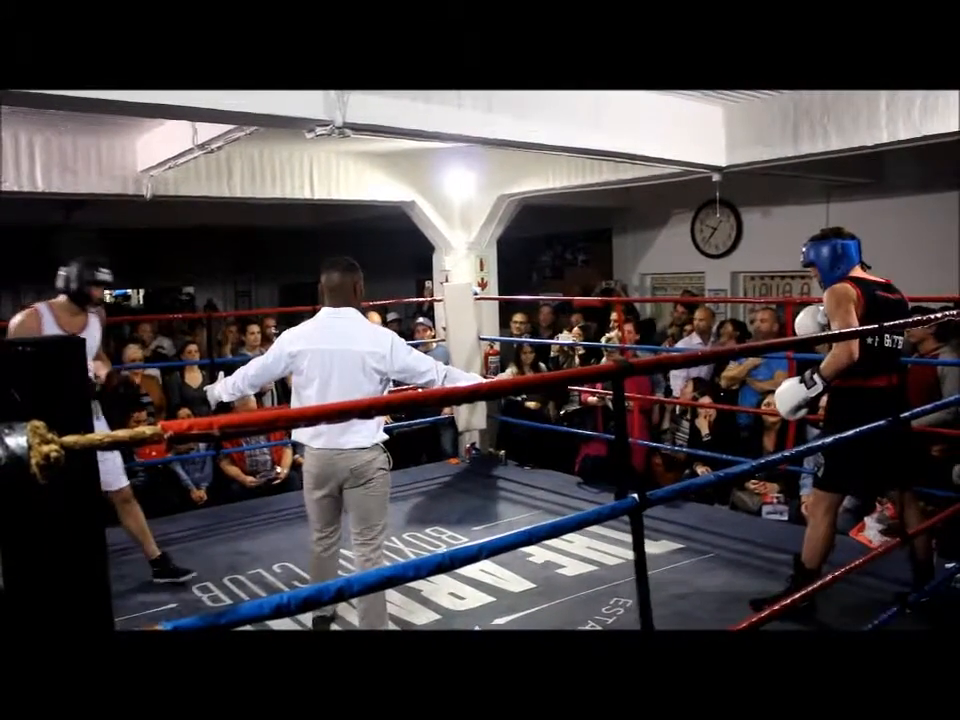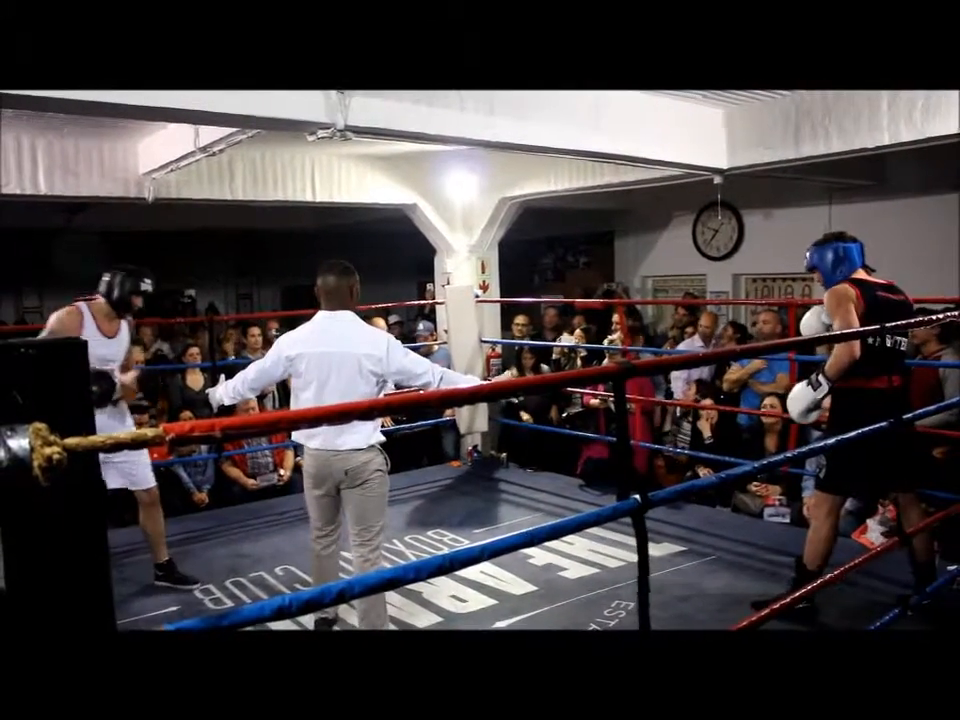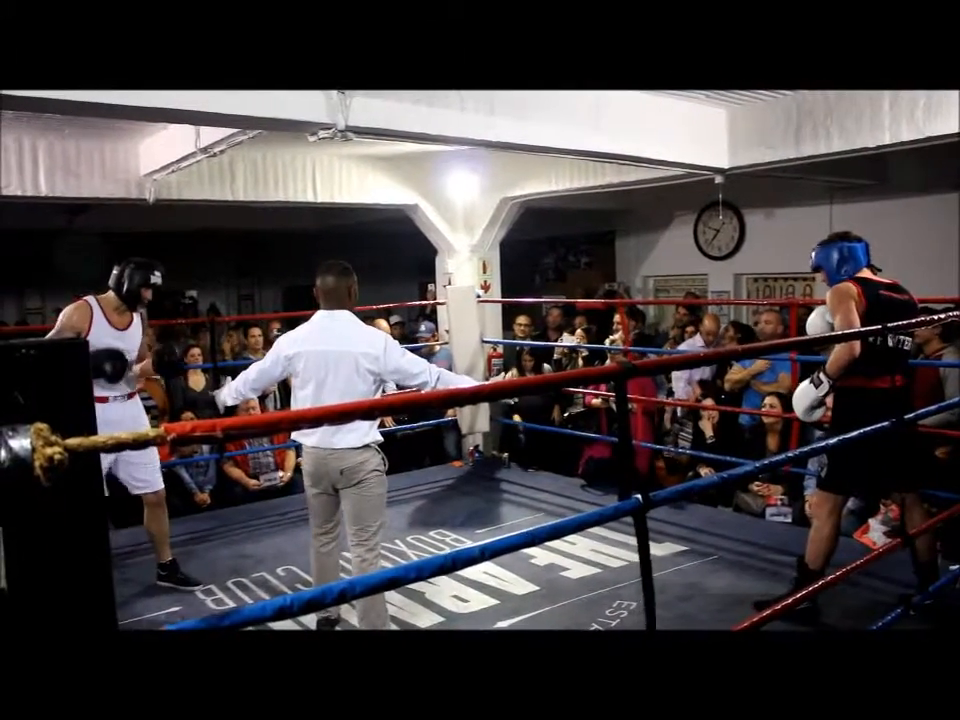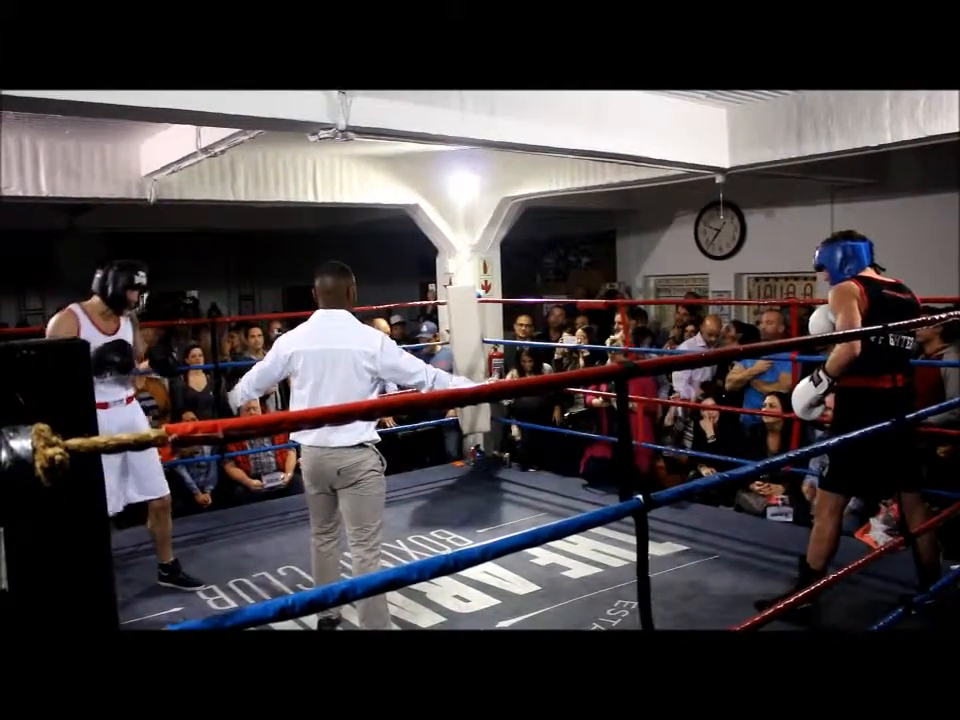
dt=0.2s
person 1, frame 1
left shoulder: (841, 291)
right shoulder: (896, 294)
left elbow: (848, 353)
left wrist: (809, 383)
left hip: (855, 406)
right hip: (891, 402)
left knee: (823, 501)
right knee: (905, 495)
left ankle: (798, 594)
right ankle: (924, 585)
person 1, frame 2
left shoulder: (842, 292)
right shoulder: (900, 296)
left elbow: (849, 352)
right elbow: (885, 349)
left wrist: (816, 386)
left hip: (858, 407)
right hip: (895, 404)
left knee: (825, 503)
right knee: (907, 498)
left ankle: (800, 596)
right ankle: (927, 587)
person 1, frame 3
left shoulder: (844, 291)
right shoulder: (905, 296)
left elbow: (850, 349)
right elbow: (890, 349)
left wrist: (818, 384)
left hip: (860, 407)
right hip: (898, 404)
left knee: (827, 503)
right knee: (910, 497)
left ankle: (802, 596)
right ankle: (931, 587)
person 1, frame 4
left shoulder: (847, 290)
right shoulder: (908, 296)
left elbow: (850, 348)
right elbow: (891, 349)
left wrist: (819, 382)
left hip: (861, 406)
right hip: (900, 404)
left knee: (829, 501)
right knee: (912, 498)
left ankle: (803, 595)
right ankle: (932, 588)
person 2, frame 1
left shoulder: (296, 338)
right shoulder: (380, 339)
left elbow: (254, 374)
right elbow: (435, 374)
left wrist: (217, 391)
left hip: (317, 453)
right hip: (365, 456)
left knee: (322, 538)
right knee: (368, 547)
left ankle: (322, 612)
right ankle: (372, 624)
person 2, frame 2
left shoulder: (294, 341)
right shoulder: (376, 341)
left elbow: (253, 378)
right elbow: (431, 376)
left wrist: (218, 394)
left hip: (316, 454)
right hip: (362, 457)
left knee: (322, 537)
right knee: (366, 548)
left ankle: (324, 614)
right ankle: (372, 625)
person 2, frame 3
left shoulder: (293, 341)
right shoulder: (373, 340)
left elbow: (255, 378)
right elbow: (427, 376)
left wrist: (224, 396)
left hip: (314, 453)
right hip: (359, 456)
left knee: (323, 536)
right knee: (365, 547)
left ankle: (326, 614)
right ankle: (373, 625)
person 2, frame 4
left shoulder: (292, 340)
right shoulder: (371, 340)
left elbow: (256, 380)
right elbow: (424, 376)
left wrist: (235, 398)
left hip: (313, 452)
right hip: (357, 455)
left knee: (323, 535)
right knee: (365, 547)
left ankle: (327, 613)
right ankle: (375, 625)
person 3, frame 1
left shoulder: (96, 316)
right shoulder: (30, 320)
left wrist: (105, 373)
left hip: (89, 414)
left knee: (122, 493)
left ankle: (159, 563)
person 3, frame 2
left shoulder: (126, 323)
right shoulder: (69, 319)
left wrist: (133, 380)
left hip: (116, 416)
left knee: (149, 494)
left ankle: (164, 568)
person 3, frame 3
left shoulder: (138, 316)
right shoulder: (80, 313)
left wrist: (153, 365)
right wrist: (88, 366)
left hip: (130, 410)
right hip: (90, 415)
left knee: (155, 495)
left ankle: (166, 568)
person 3, frame 4
left shoulder: (129, 319)
right shoulder: (67, 321)
left wrist: (153, 363)
right wrist: (91, 365)
left hip: (130, 414)
left knee: (160, 500)
left ankle: (168, 568)
